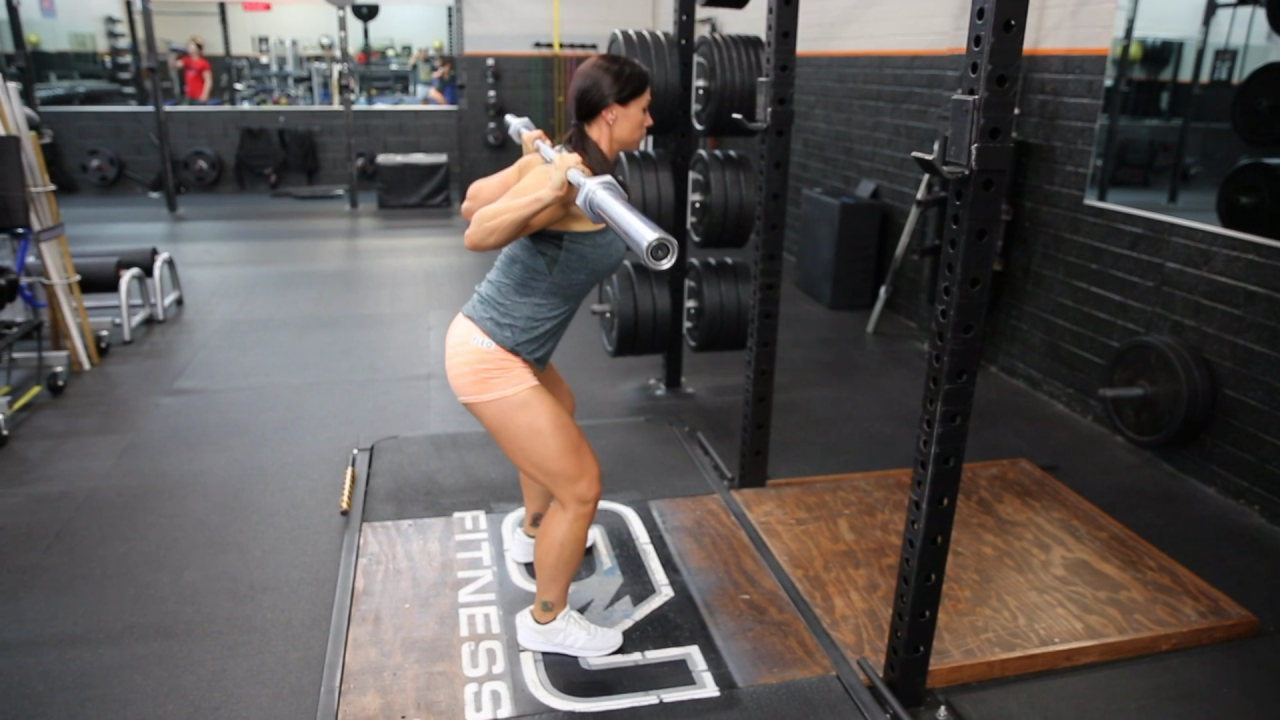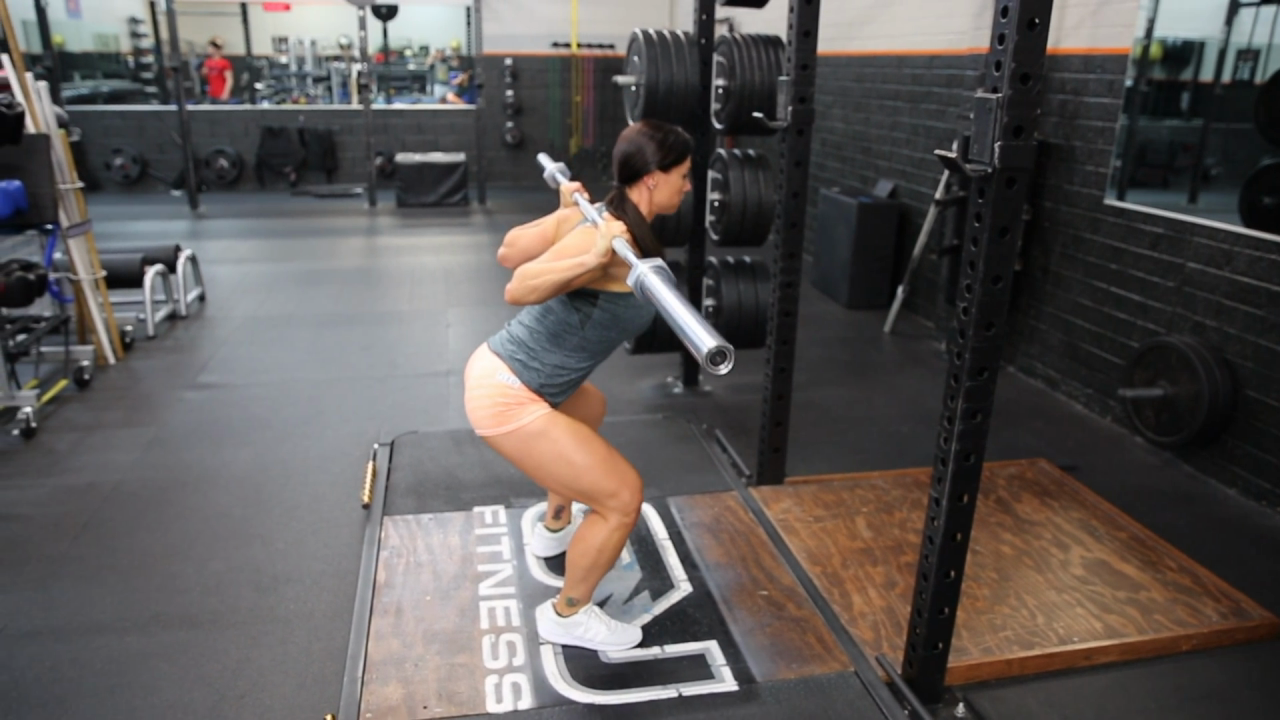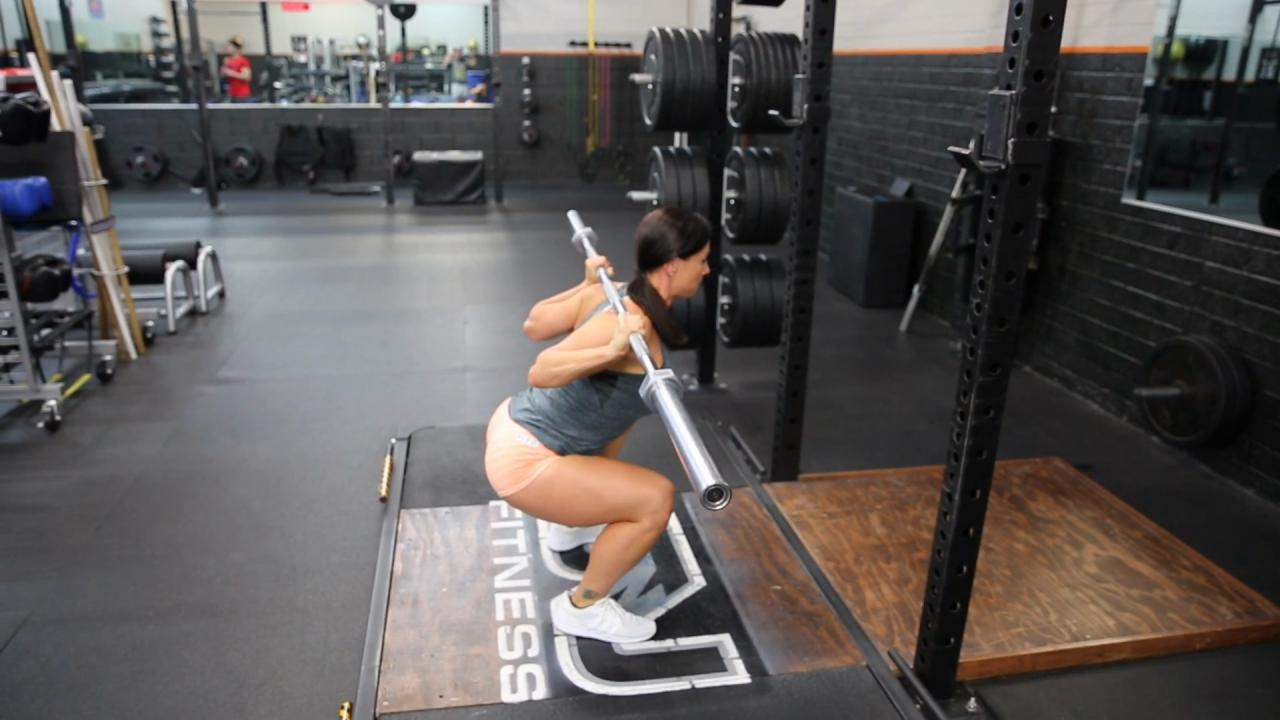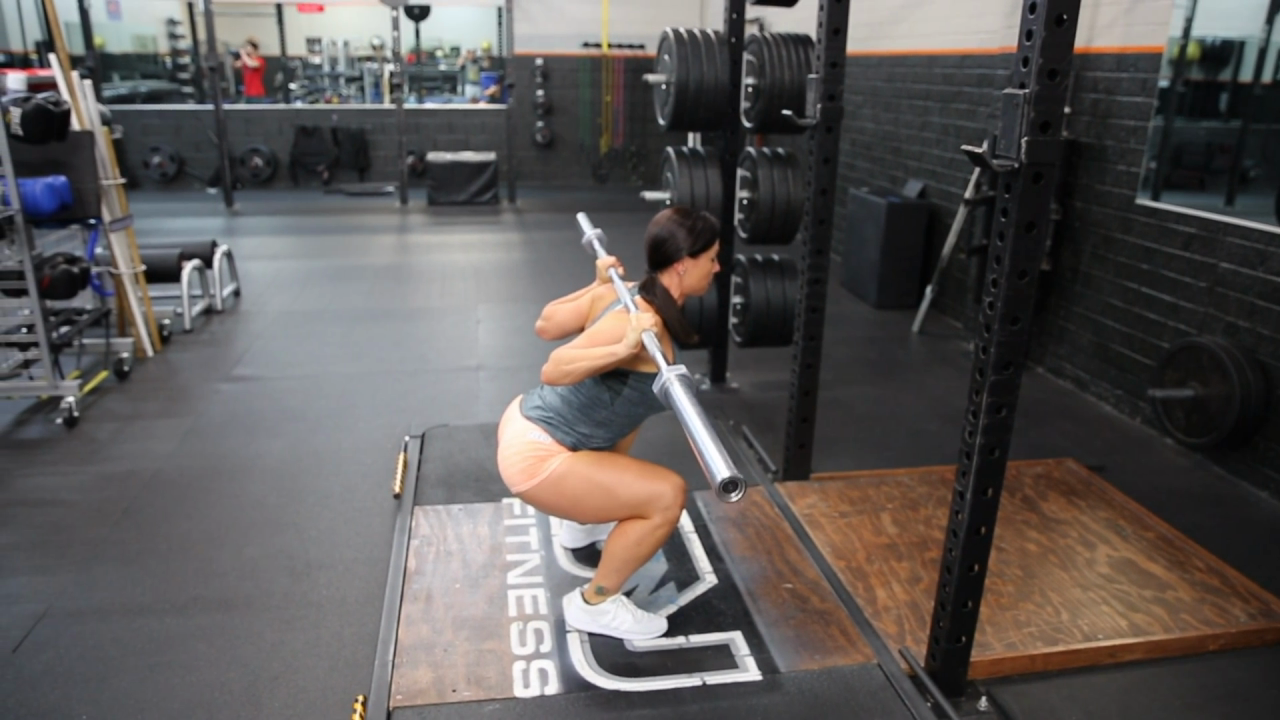
dt=1s
person 1, frame 1
left shoulder: (558, 163)
right shoulder: (574, 183)
left elbow: (471, 205)
right elbow: (478, 235)
left wrist: (531, 161)
right wrist: (544, 194)
left hip: (496, 341)
right hip: (492, 358)
left knee: (560, 415)
right knee: (580, 488)
left ankle: (533, 533)
right ankle: (547, 620)
person 1, frame 2
left shoulder: (589, 216)
right shoulder: (607, 238)
left elbow: (508, 251)
right elbow: (517, 289)
left wrist: (565, 210)
right wrist: (591, 260)
left hip: (503, 369)
right hip: (506, 396)
left knee: (590, 411)
right knee: (622, 496)
left ankle: (556, 526)
right ankle: (567, 615)
person 1, frame 3
left shoulder: (611, 295)
right shoulder: (630, 322)
left elbow: (534, 323)
right elbow: (540, 372)
left wrist: (588, 283)
right wrist: (611, 351)
left hip: (517, 427)
right hip: (524, 460)
left knee: (617, 414)
right knee: (656, 499)
left ankle: (570, 524)
right ankle: (582, 607)
person 1, frame 4
left shoulder: (621, 294)
right shoulder: (639, 322)
left elbow: (545, 324)
right elbow: (553, 370)
left wrist: (597, 284)
right wrist: (624, 349)
left hip: (529, 423)
right hip: (536, 456)
left knee: (627, 411)
right knee: (666, 496)
left ankle: (584, 521)
right ankle: (594, 603)
